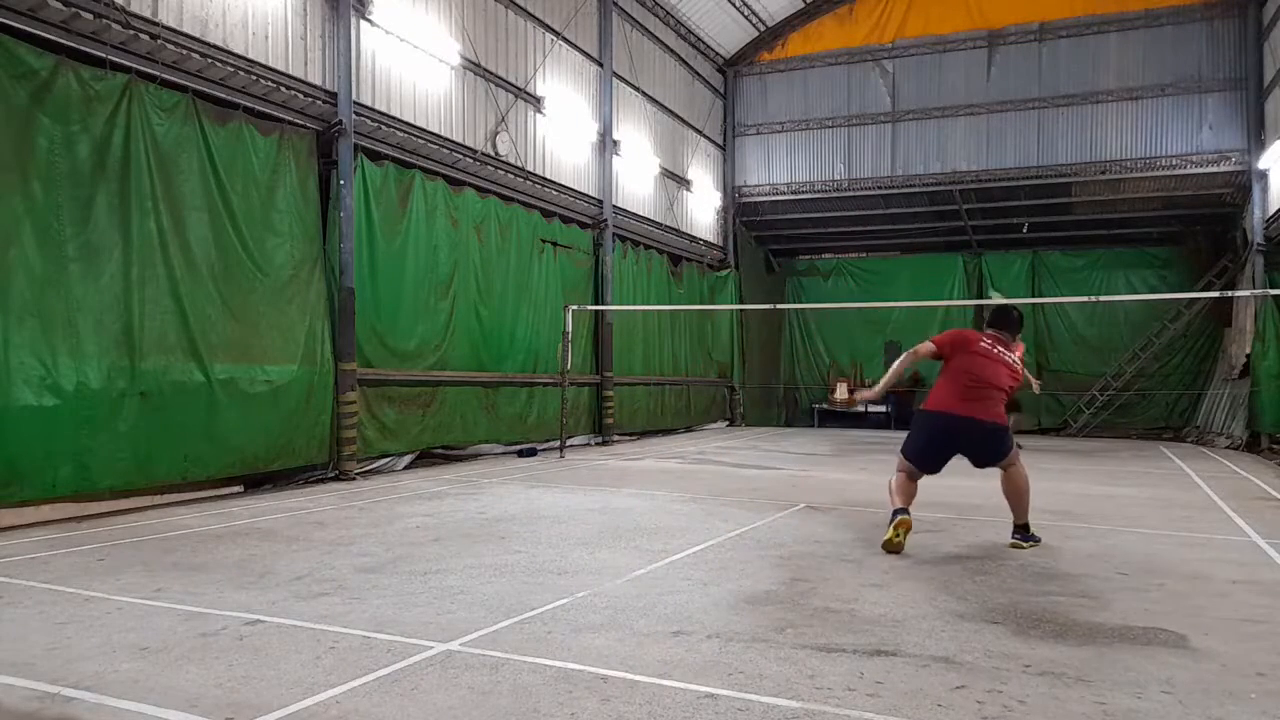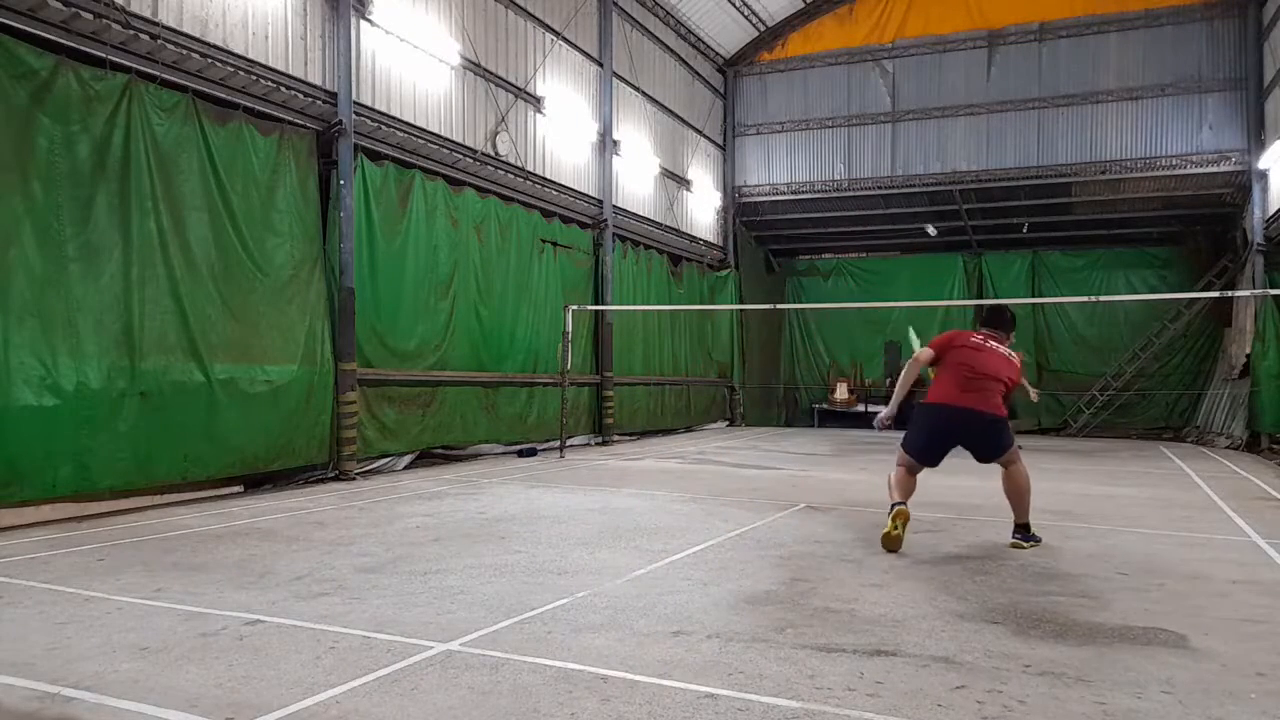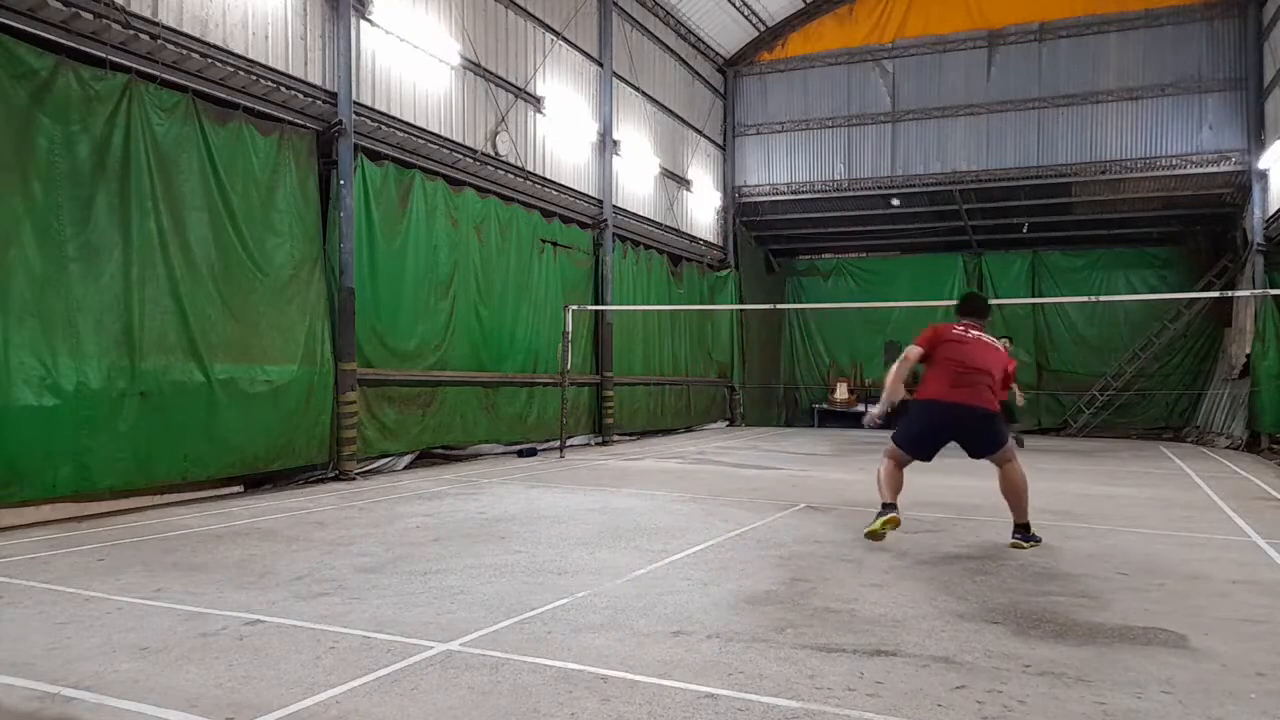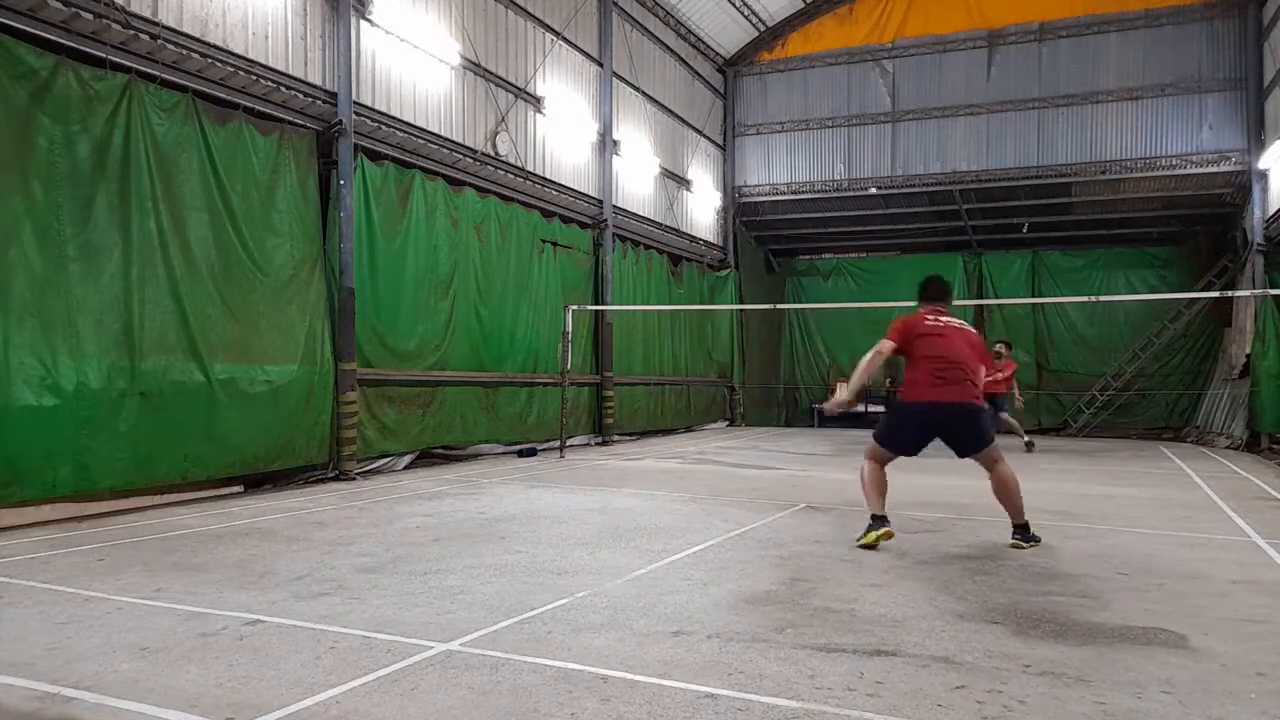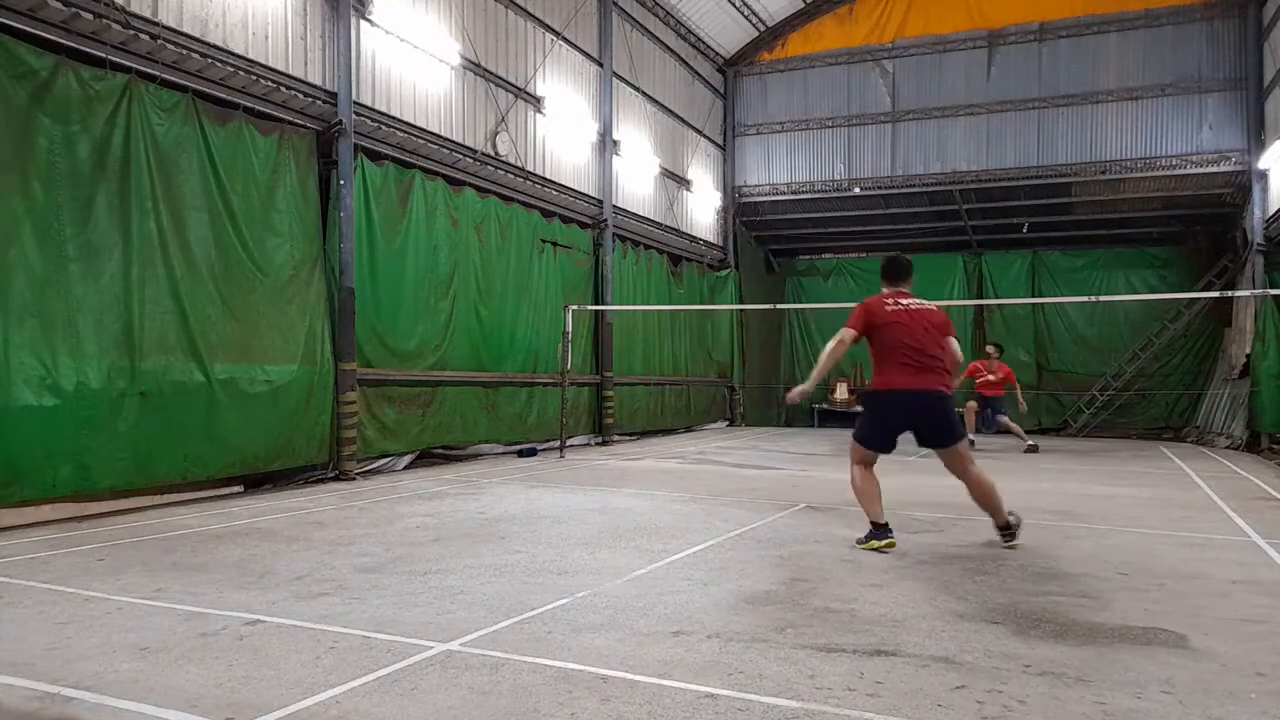
dt=0.1s
person 1, frame 1
left shoulder: (961, 337)
right shoulder: (1015, 366)
left elbow: (915, 354)
left wrist: (880, 389)
left hip: (936, 418)
right hip: (986, 426)
left knee: (904, 474)
right knee: (1012, 464)
left ankle: (900, 513)
right ankle: (1022, 531)
person 1, frame 2
left shoulder: (955, 337)
right shoulder: (1013, 361)
left elbow: (917, 361)
left wrist: (891, 407)
left hip: (938, 411)
right hip: (987, 416)
left knee: (904, 468)
right knee: (1013, 463)
left ankle: (899, 508)
right ankle: (1022, 532)
person 1, frame 3
left shoulder: (939, 331)
right shoulder: (999, 350)
left elbow: (907, 359)
right elbow: (999, 392)
left wrist: (883, 404)
left hip: (931, 407)
right hip: (979, 411)
left knee: (892, 460)
right knee: (1008, 461)
left ankle: (887, 509)
right ankle: (1022, 531)
person 1, frame 4
left shoulder: (909, 323)
right shoulder: (971, 334)
left elbow: (879, 354)
right elbow: (980, 381)
left wrist: (847, 393)
left hip: (915, 406)
right hip: (965, 407)
left knee: (873, 459)
right knee: (997, 464)
left ankle: (878, 522)
right ankle: (1022, 531)
person 1, frame 5
left shoulder: (871, 307)
right shoulder: (936, 312)
left elbow: (841, 341)
right elbow: (956, 358)
left wrist: (810, 384)
right wrist: (944, 389)
left hip: (887, 395)
right hip: (934, 395)
left knee: (860, 462)
right knee: (965, 466)
left ankle: (879, 530)
right ankle: (1005, 526)
